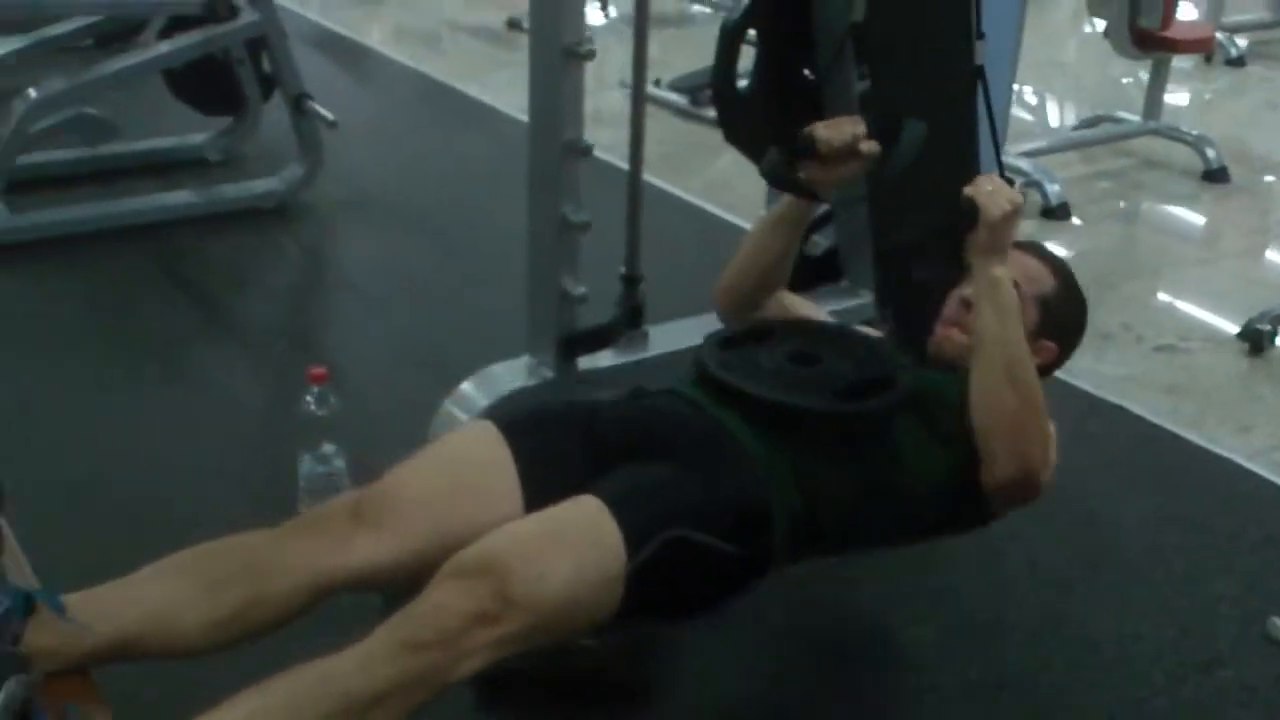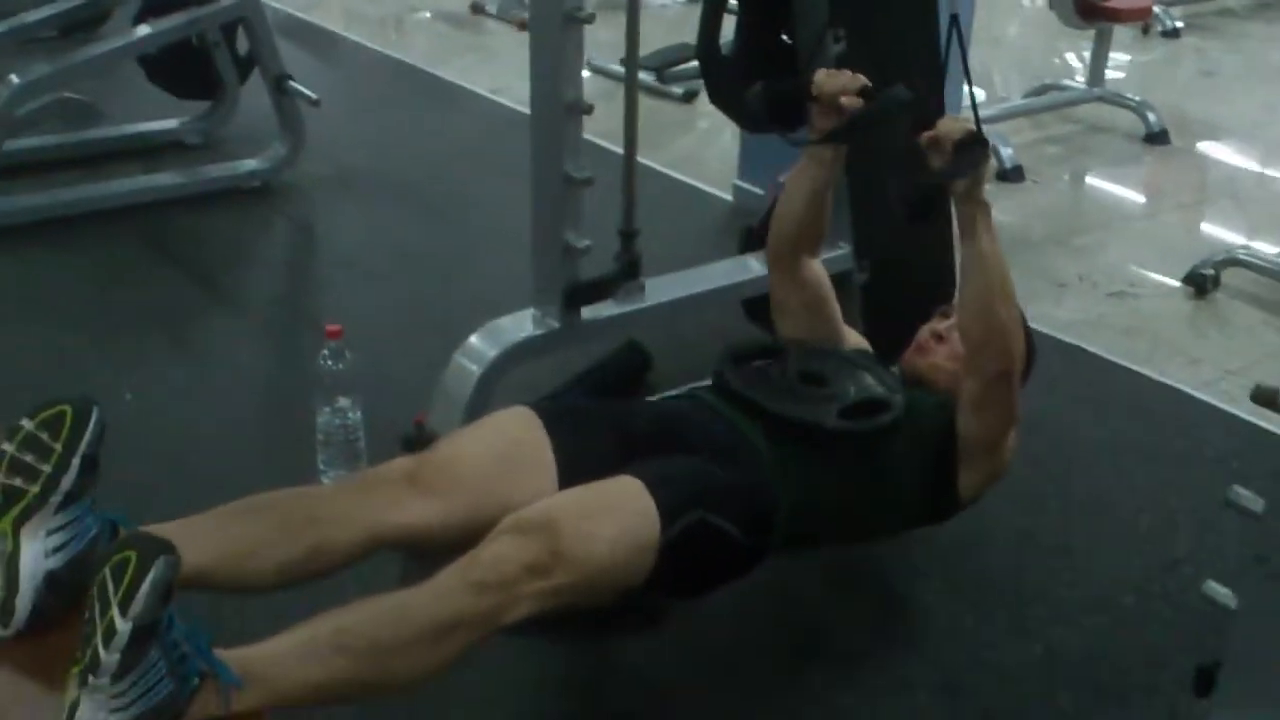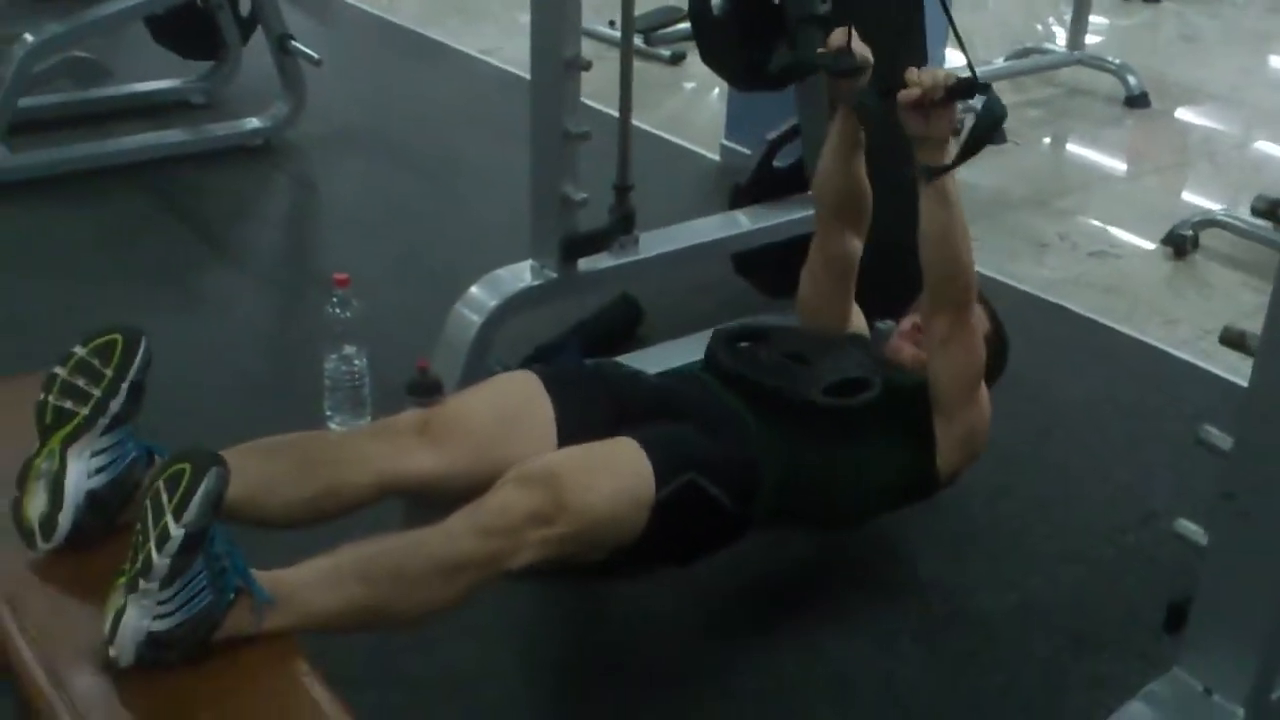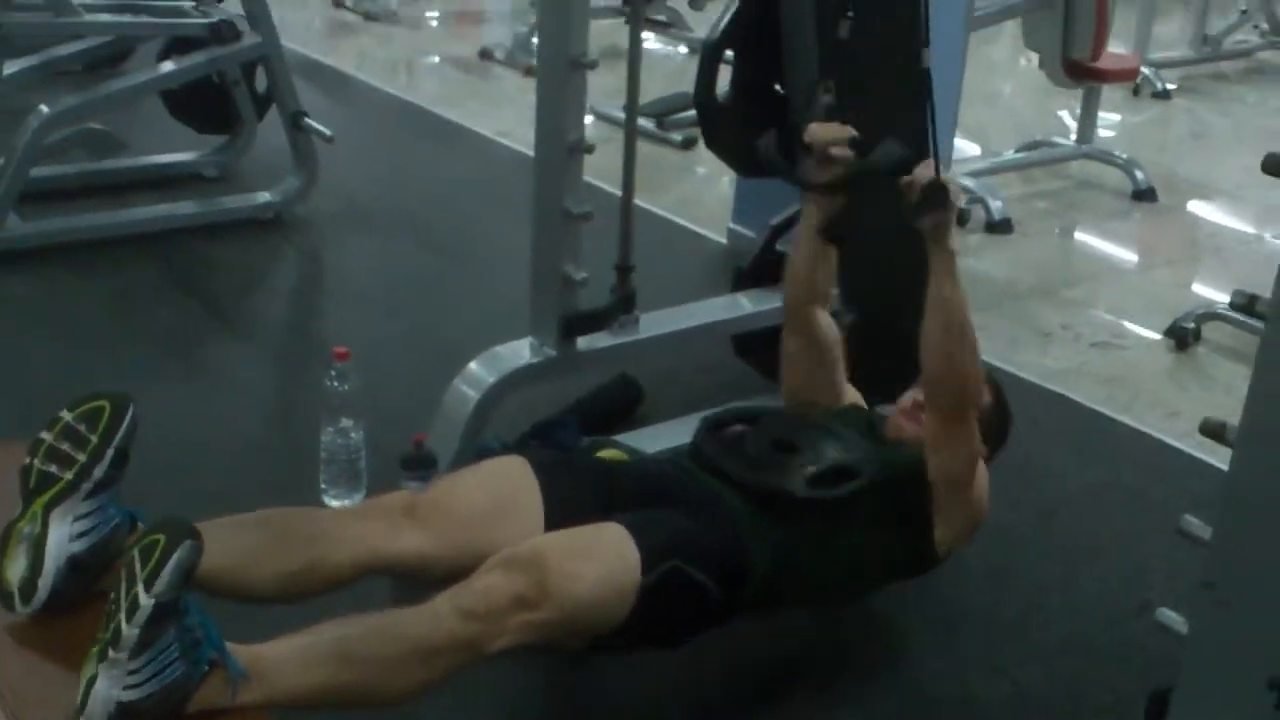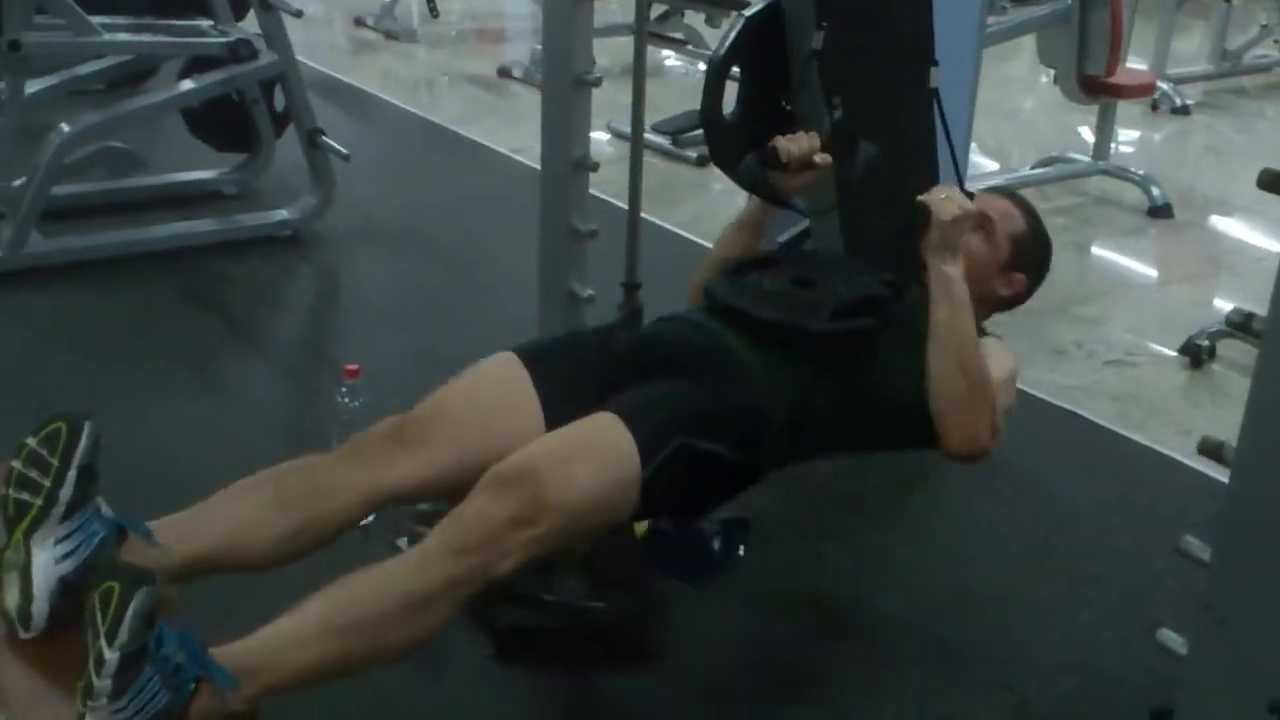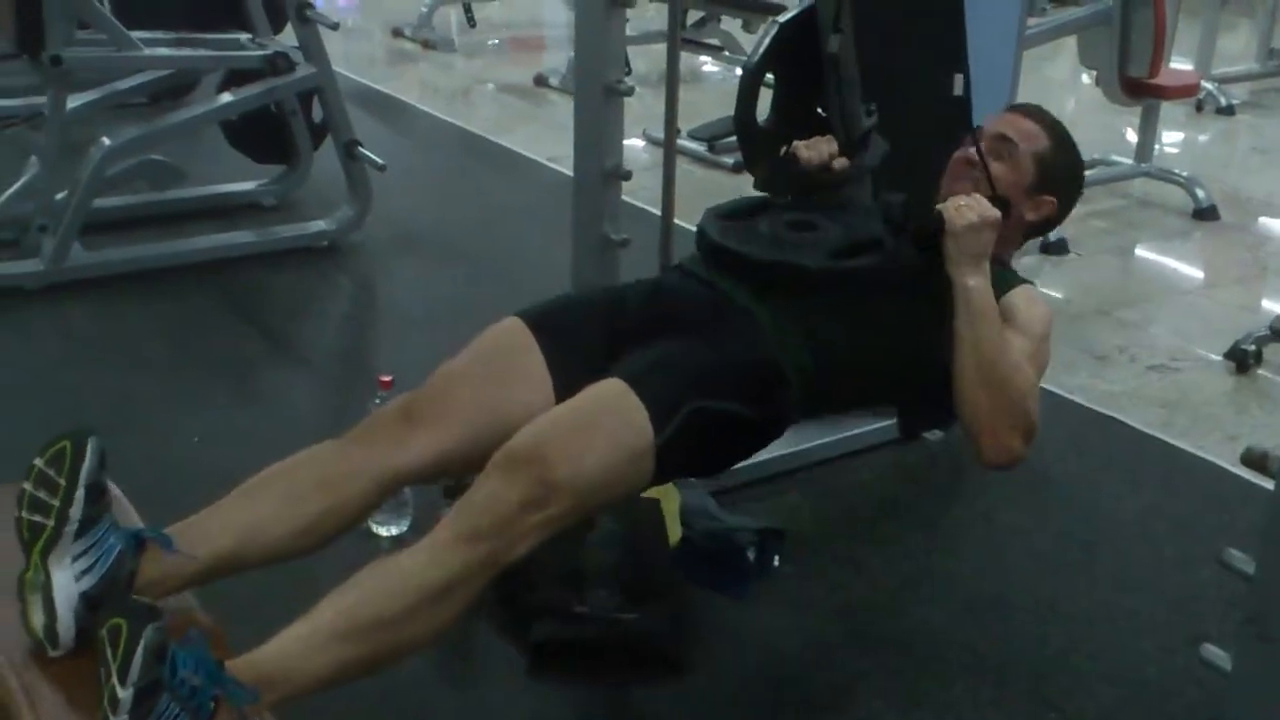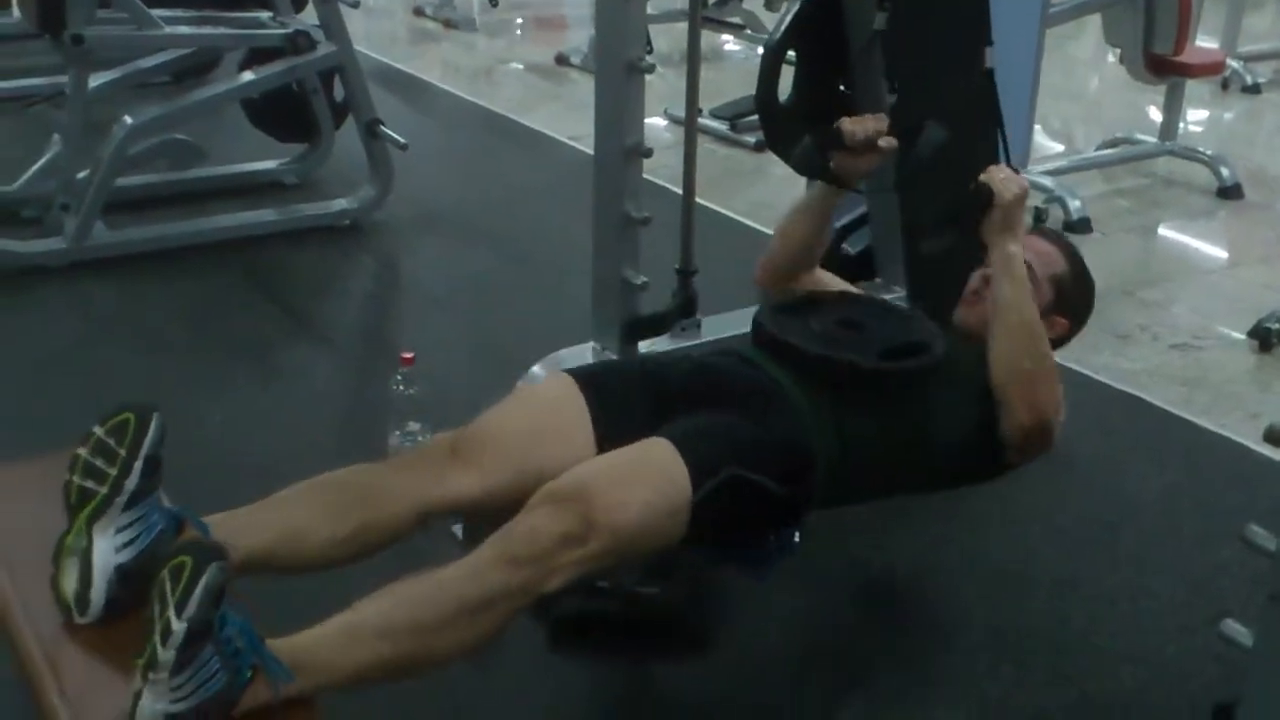
dt=0.4s
person 1, frame 1
left shoulder: (1014, 419)
right shoulder: (884, 356)
left elbow: (1013, 471)
right elbow: (735, 301)
left wrist: (997, 268)
right wrist: (807, 190)
left hip: (732, 497)
right hip: (646, 421)
left knee: (468, 608)
right knee: (352, 529)
person 1, frame 2
left shoulder: (961, 443)
right shoulder: (851, 365)
left elbow: (1001, 368)
right elbow: (789, 256)
left wrist: (972, 205)
right wrist: (825, 143)
left hip: (740, 484)
right hip: (657, 420)
left knee: (519, 561)
right knee: (409, 487)
right ankle: (99, 552)
person 1, frame 3
left shoulder: (947, 424)
right shoulder: (845, 347)
left elbow: (955, 304)
right elbow: (839, 230)
left wrist: (933, 155)
right wrist: (849, 110)
left hip: (729, 459)
right hip: (656, 393)
left knee: (524, 509)
right knee: (419, 439)
left ankle: (229, 609)
right ankle: (123, 479)
person 1, frame 4
left shoulder: (946, 502)
right shoulder: (845, 421)
left elbow: (956, 397)
right elbow: (806, 318)
left wrist: (938, 244)
right wrist: (825, 196)
left hip: (724, 544)
right hip: (651, 479)
left knee: (510, 595)
right knee: (404, 521)
right ankle: (102, 547)
person 1, frame 5
left shoulder: (981, 377)
left elbow: (968, 433)
right elbow: (710, 289)
left wrist: (945, 261)
right wrist: (774, 195)
left hip: (730, 403)
right hip: (657, 346)
left knee: (503, 516)
right knee: (395, 448)
right ankle: (106, 552)
person 1, frame 6
left shoulder: (1013, 307)
left elbow: (1003, 440)
left wrist: (969, 273)
right wrist: (795, 182)
left hip: (739, 360)
right hip: (669, 298)
left knee: (511, 501)
right knee: (400, 432)
right ankle: (124, 567)
person 1, frame 7
left shoulder: (1010, 387)
left elbow: (1029, 416)
right elbow: (776, 275)
left wrist: (1003, 245)
right wrist: (839, 178)
left hip: (775, 441)
right hip: (709, 373)
left knee: (554, 534)
right knee: (453, 462)
right ankle: (160, 545)
